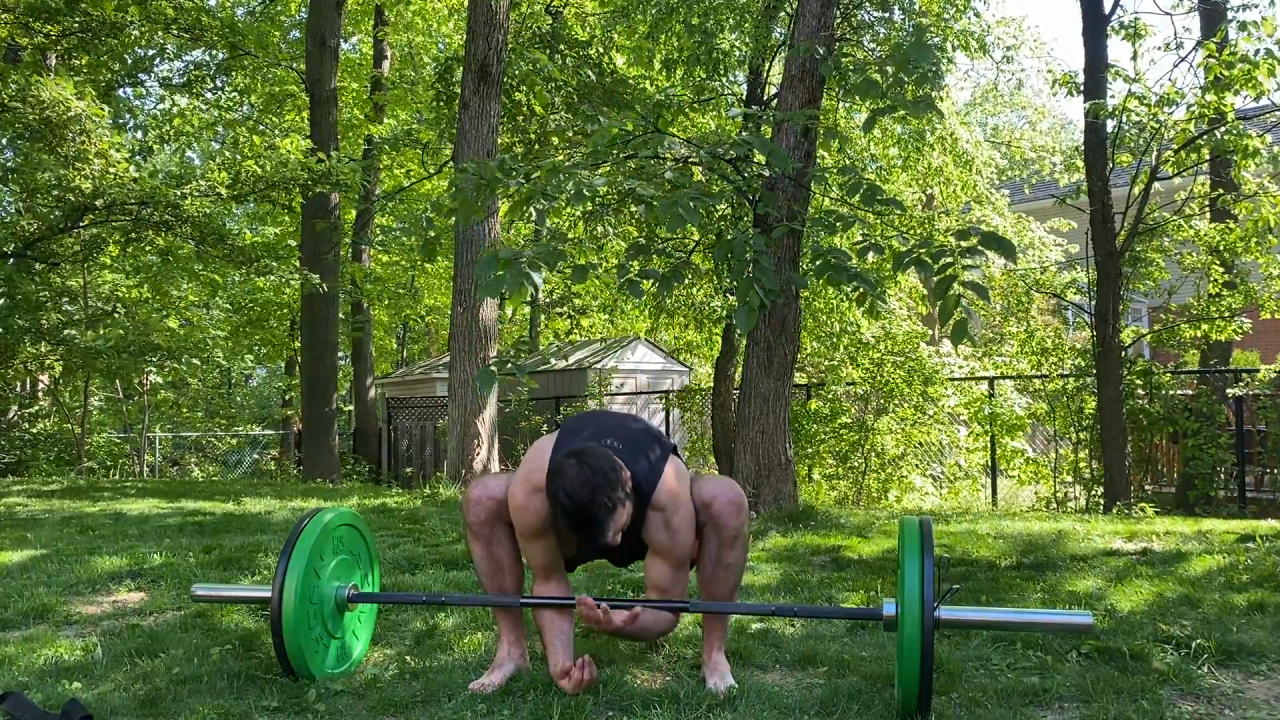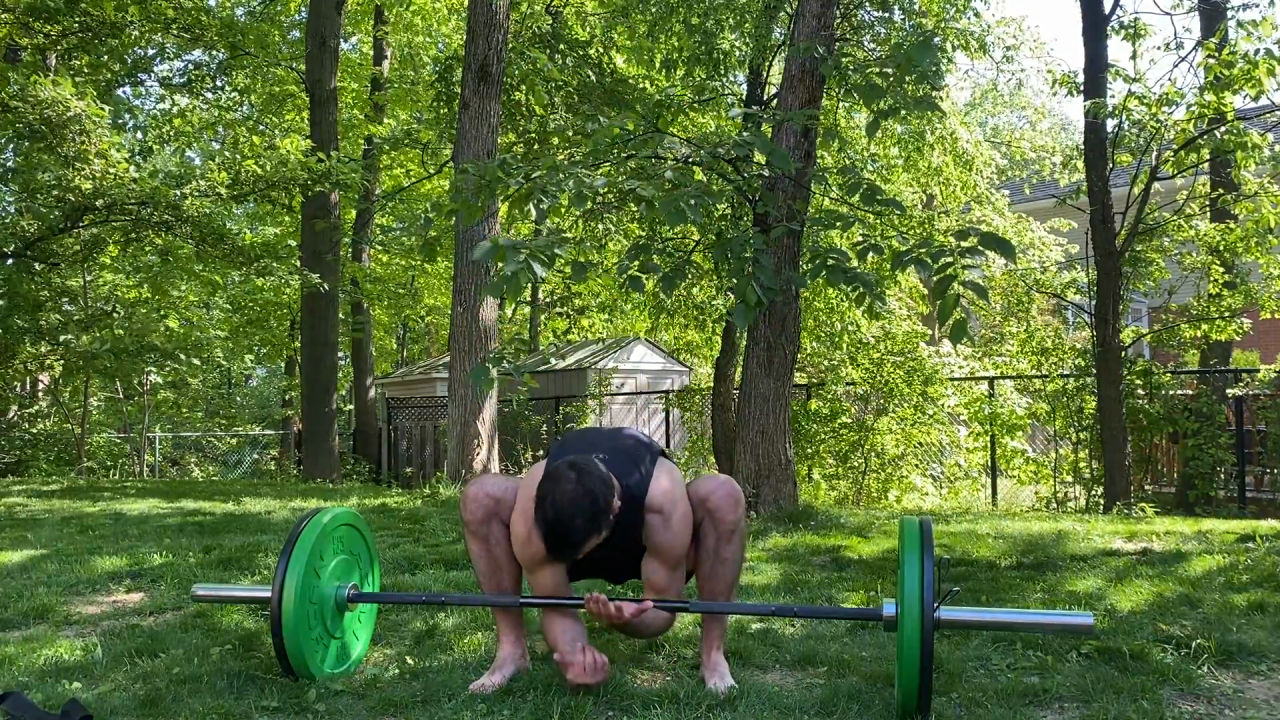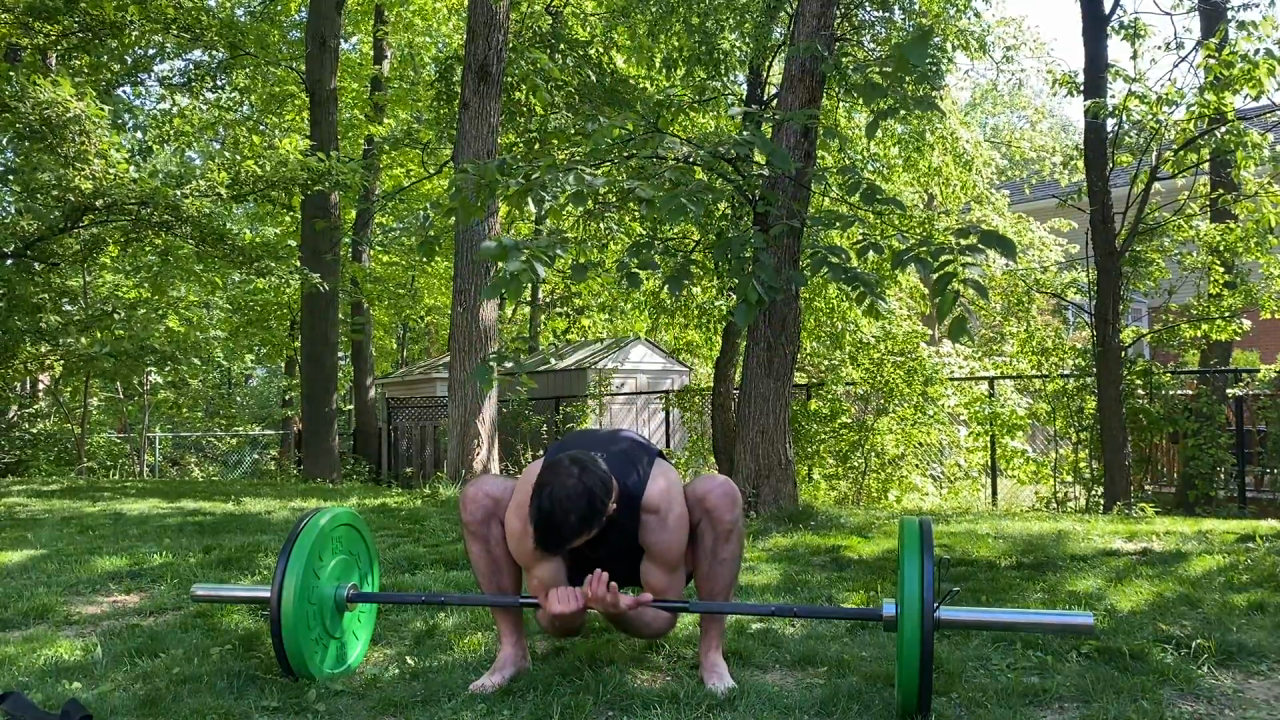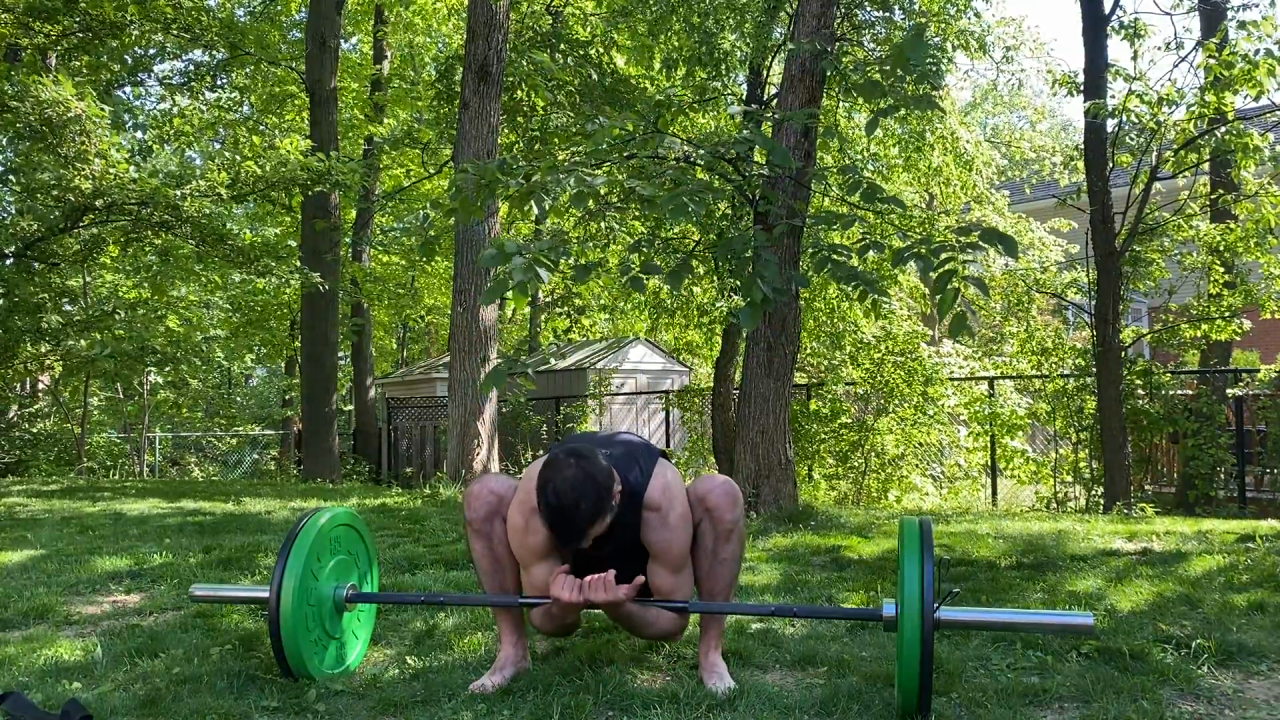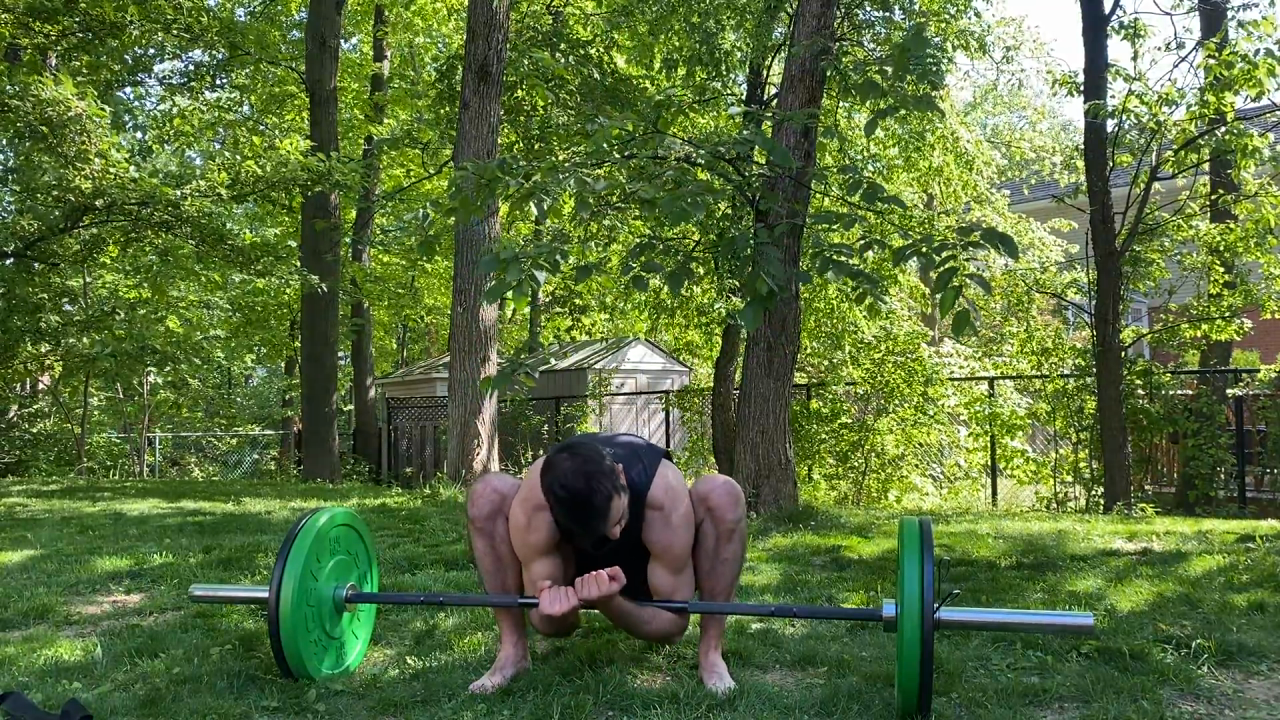
dt=0.3s
person 1, frame 1
left shoulder: (668, 496)
right shoulder: (531, 488)
right elbow: (548, 580)
left wrist: (624, 624)
right wrist: (560, 662)
left knee: (726, 502)
right knee: (482, 500)
left ankle: (714, 653)
right ankle: (512, 649)
person 1, frame 2
left shoulder: (664, 501)
right shoulder: (530, 508)
left elbow: (663, 608)
right elbow: (556, 607)
left wrist: (627, 618)
right wrist: (574, 655)
left hip: (650, 548)
left knee: (722, 496)
right knee: (480, 497)
left ankle: (712, 653)
right ankle: (512, 648)
person 1, frame 3
left shoulder: (660, 500)
right shoulder: (526, 505)
left elbow: (664, 612)
right elbow: (552, 606)
left wrist: (620, 612)
right wrist: (561, 613)
left hip: (648, 552)
left knee: (720, 495)
right knee: (479, 498)
left ankle: (711, 653)
right ankle: (511, 649)
person 1, frame 4
left shoulder: (662, 496)
right shoulder: (530, 504)
left elbow: (675, 620)
right elbow: (541, 614)
left wrist: (619, 608)
right wrist: (563, 611)
left hip: (655, 561)
right hip: (577, 564)
left knee: (721, 495)
right knee: (484, 495)
left ankle: (710, 653)
right ankle: (513, 650)
person 1, frame 5
left shoulder: (665, 495)
right shoulder: (533, 503)
left elbow: (674, 623)
right elbow: (540, 613)
left wrist: (612, 605)
right wrist: (556, 614)
left hip: (660, 564)
right hip: (578, 563)
left knee: (723, 496)
right knee: (487, 495)
left ankle: (710, 654)
right ankle: (512, 650)
